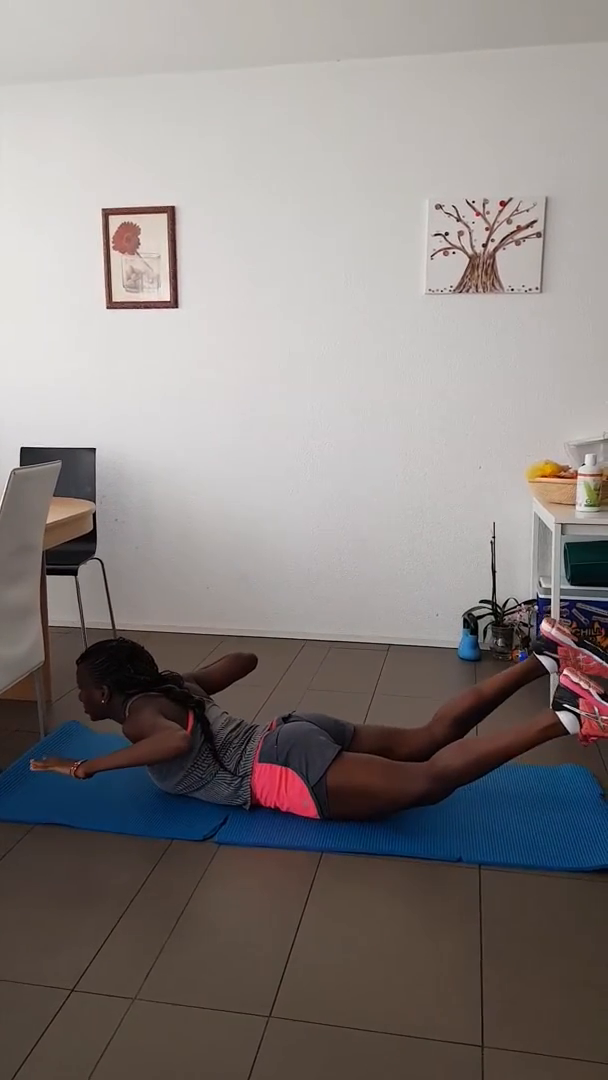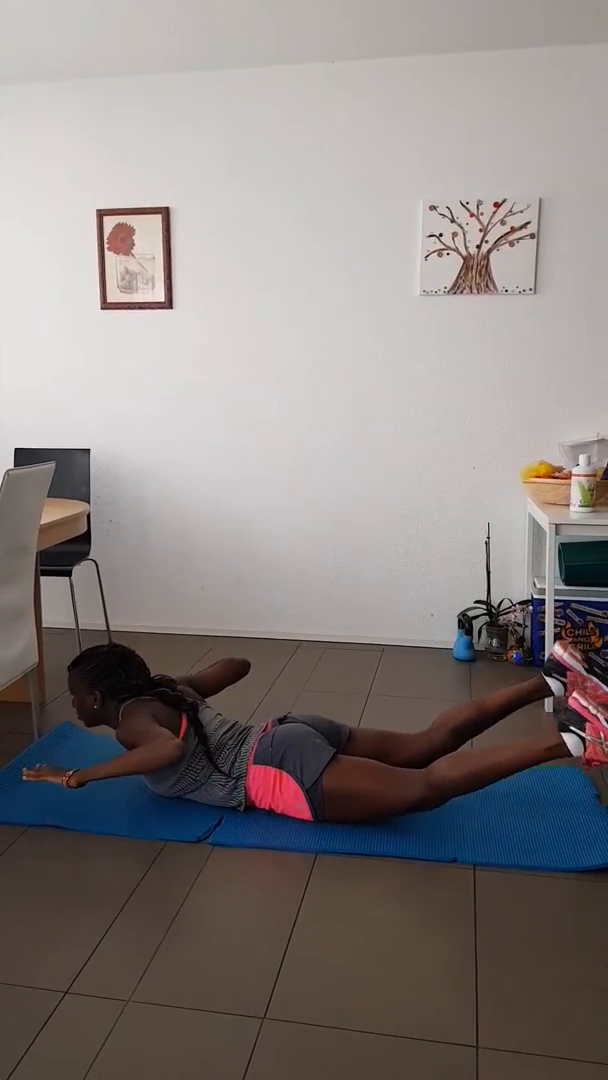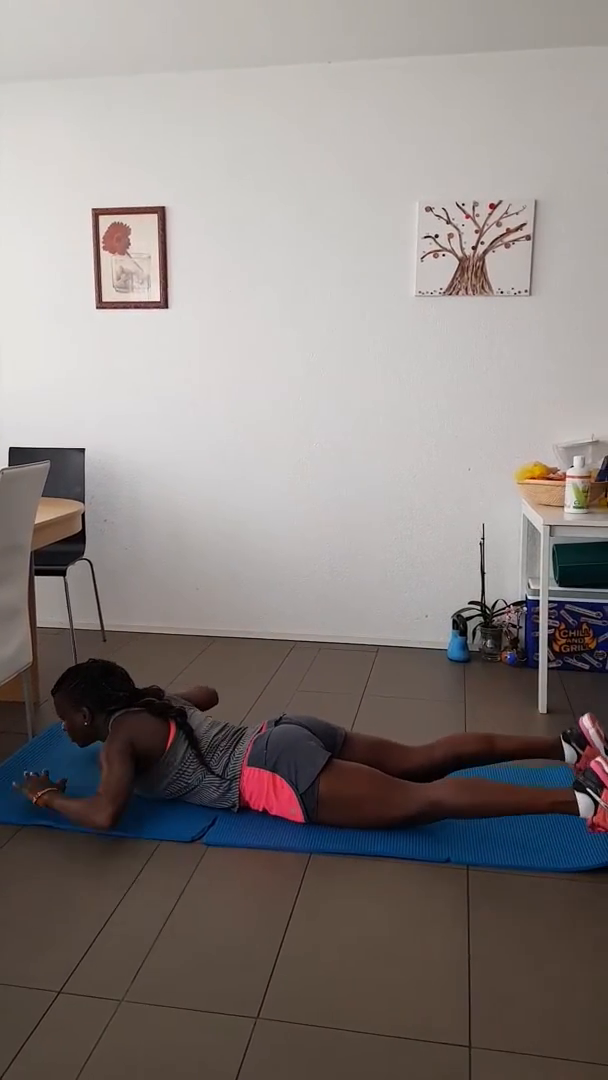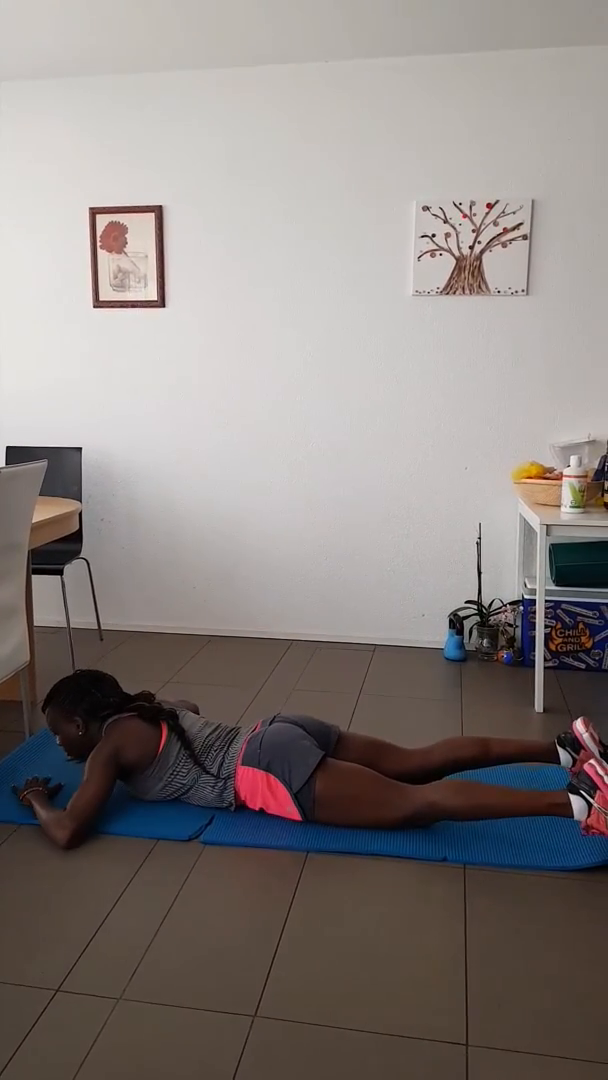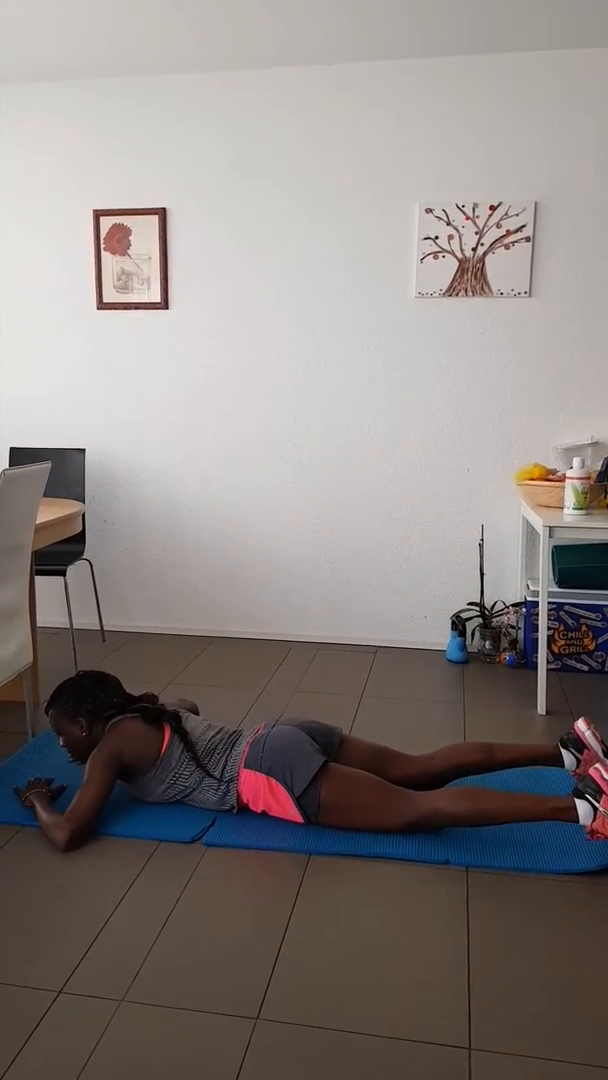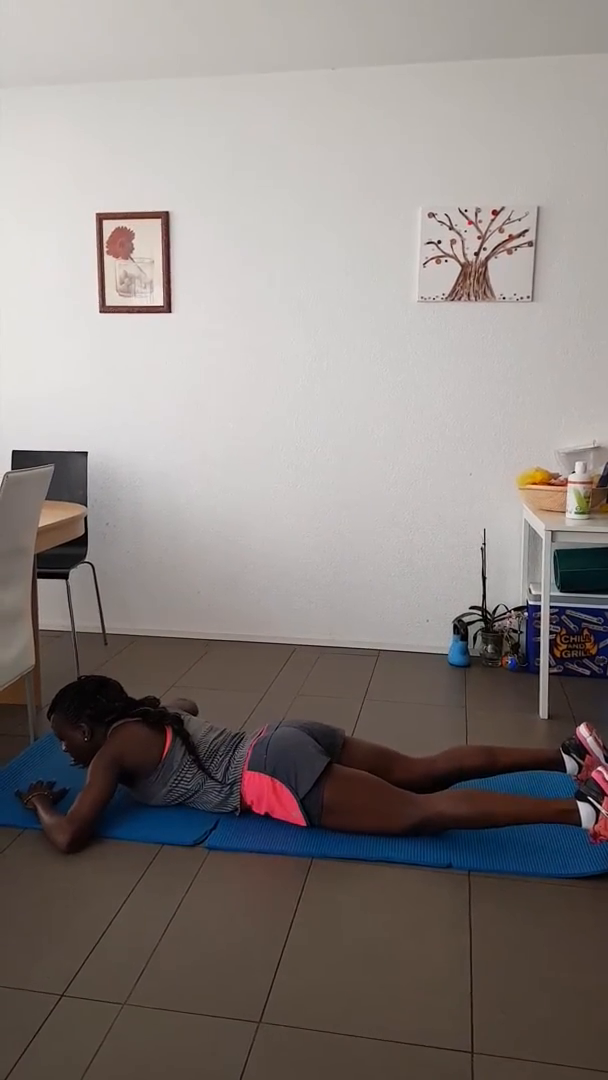
dt=0.4s
person 1, frame 1
left shoulder: (138, 715)
right shoulder: (175, 687)
left elbow: (177, 741)
right elbow: (245, 659)
left wrist: (88, 766)
left hip: (291, 772)
right hip: (297, 737)
left knee: (431, 778)
right knee: (432, 738)
right ankle: (544, 659)
person 1, frame 2
left shoulder: (132, 721)
right shoulder: (167, 690)
left elbow: (168, 748)
right elbow: (239, 663)
left wrist: (77, 775)
left hip: (286, 773)
right hip: (292, 738)
left knee: (427, 785)
right knee: (427, 745)
right ankle: (551, 679)
person 1, frame 3
left shoulder: (119, 737)
right shoulder: (155, 703)
left elbow: (105, 814)
right elbow: (209, 692)
left wrist: (49, 798)
left hip: (279, 774)
right hip: (289, 738)
left knee: (424, 801)
right knee: (424, 760)
person 1, frame 4
left shoulder: (108, 747)
right shoulder: (145, 710)
left elbow: (68, 832)
left wrist: (37, 800)
left hip: (272, 772)
right hip: (284, 738)
left knee: (417, 802)
right knee: (418, 763)
person 1, frame 5
left shoulder: (110, 747)
right shoulder: (148, 711)
left elbow: (67, 834)
left wrist: (39, 803)
left hip: (274, 775)
right hip: (287, 741)
left knee: (421, 810)
right knee: (421, 770)
person 1, frame 6
left shoulder: (114, 750)
right shoulder: (152, 715)
left elbow: (68, 835)
left wrist: (41, 806)
left hip: (280, 777)
right hip: (290, 742)
left knee: (424, 812)
right knee: (424, 772)
